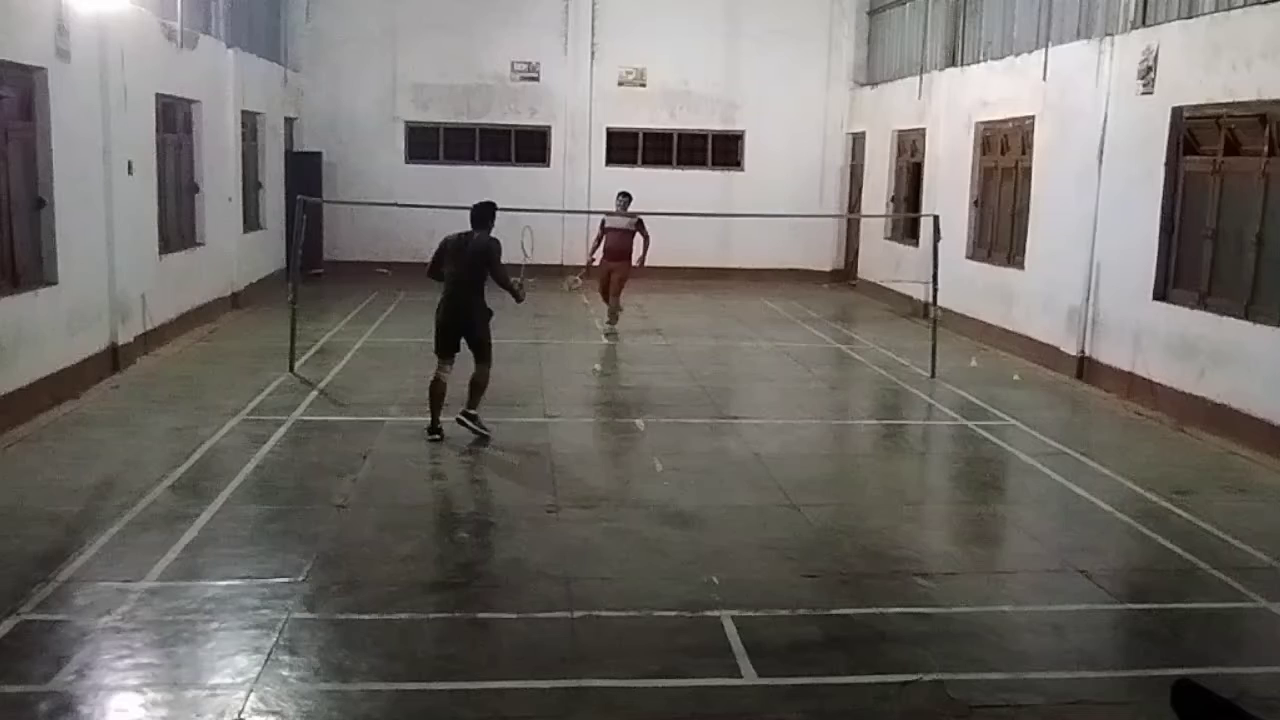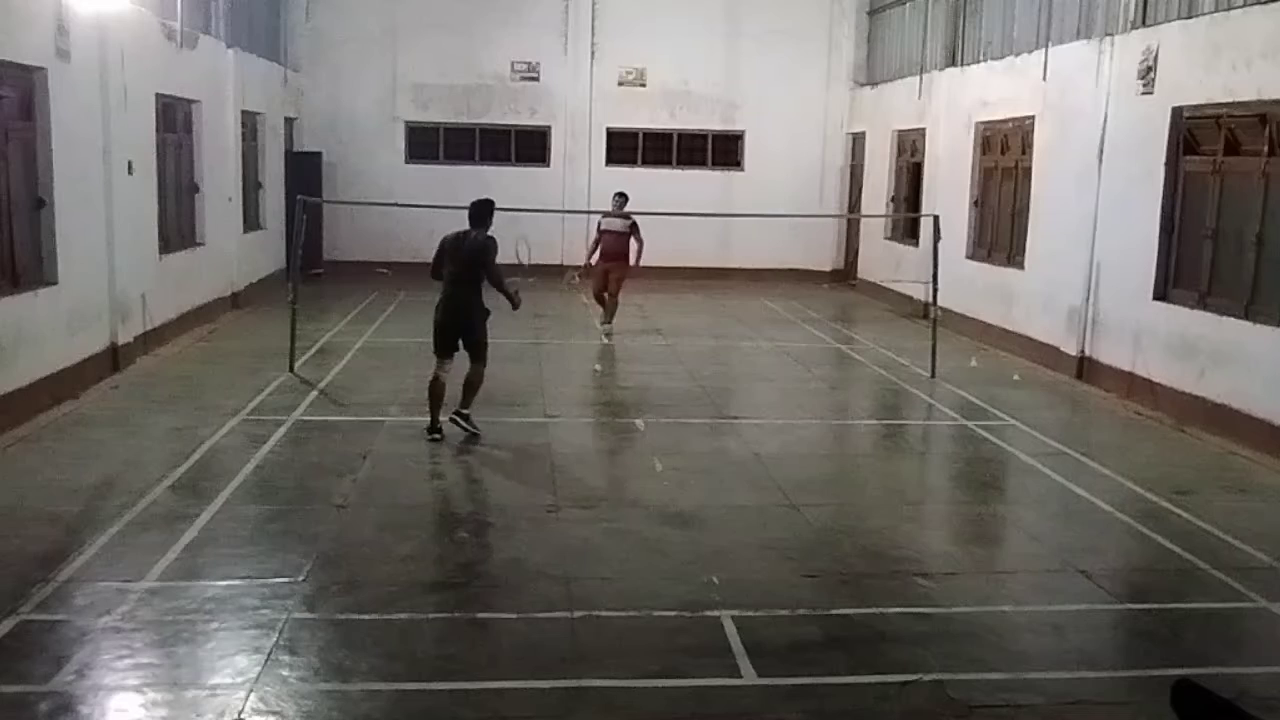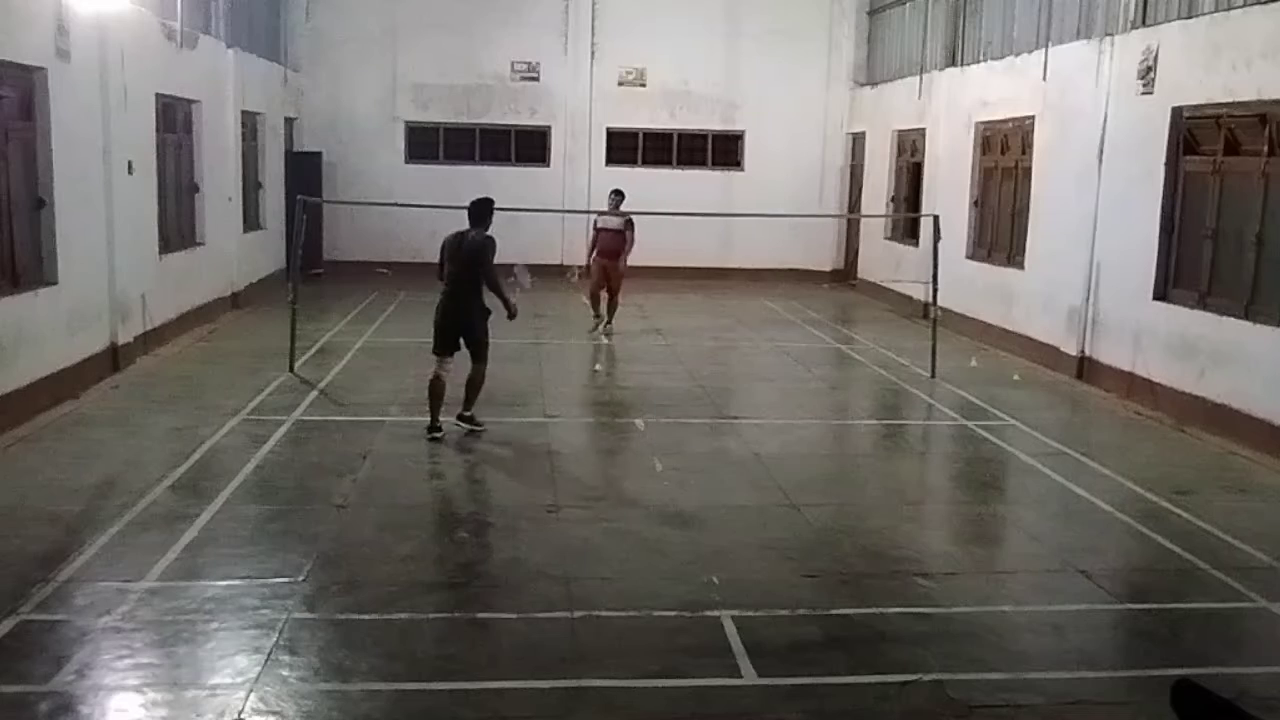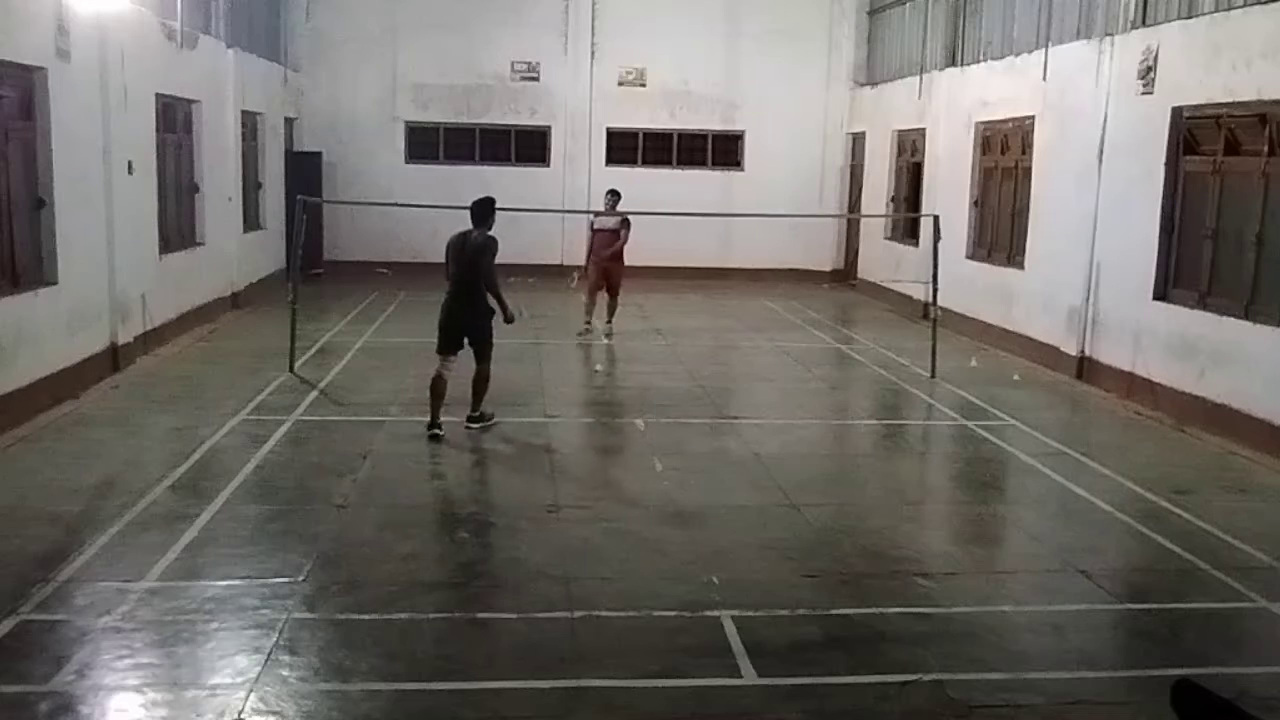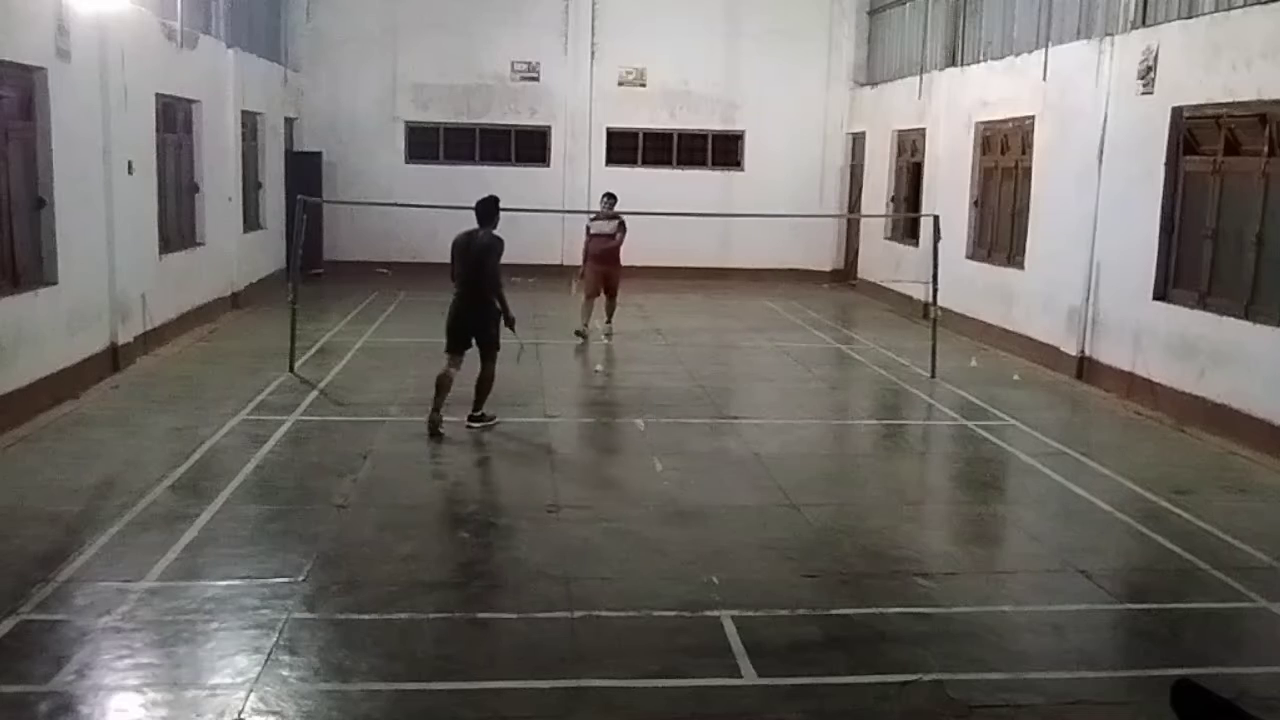
dt=0.1s
person 1, frame 1
left shoulder: (449, 240)
right shoulder: (490, 244)
left elbow: (432, 272)
right elbow: (499, 275)
right wrist: (516, 292)
left hip: (447, 308)
right hip: (473, 310)
left knee: (443, 368)
right knee: (483, 363)
left ankle: (435, 425)
right ankle: (470, 411)
person 1, frame 2
left shoulder: (448, 240)
right shoulder: (486, 242)
left elbow: (435, 272)
right elbow: (492, 276)
right wrist: (511, 297)
left hip: (445, 308)
right hip: (471, 309)
left knee: (441, 367)
right knee: (478, 363)
left ankle: (434, 425)
right ankle: (463, 411)
person 1, frame 3
left shoulder: (450, 239)
right shoulder: (485, 241)
right elbow: (489, 277)
right wrist: (507, 304)
left hip: (446, 307)
right hip: (471, 309)
left knee: (442, 367)
right knee: (479, 364)
left ankle: (434, 423)
right ankle: (466, 413)
person 1, frame 4
left shoulder: (454, 240)
right shoulder: (487, 242)
right elbow: (487, 277)
right wrist: (505, 309)
left hip: (450, 307)
right hip: (476, 309)
left knee: (445, 365)
right knee: (483, 363)
left ankle: (434, 421)
right ankle: (475, 414)
person 1, frame 5
left shoulder: (460, 239)
right shoulder: (494, 242)
right elbow: (493, 278)
right wrist: (506, 311)
left hip: (459, 307)
right hip: (484, 309)
left knee: (452, 364)
right knee: (488, 363)
left ankle: (436, 411)
right ankle: (476, 414)
